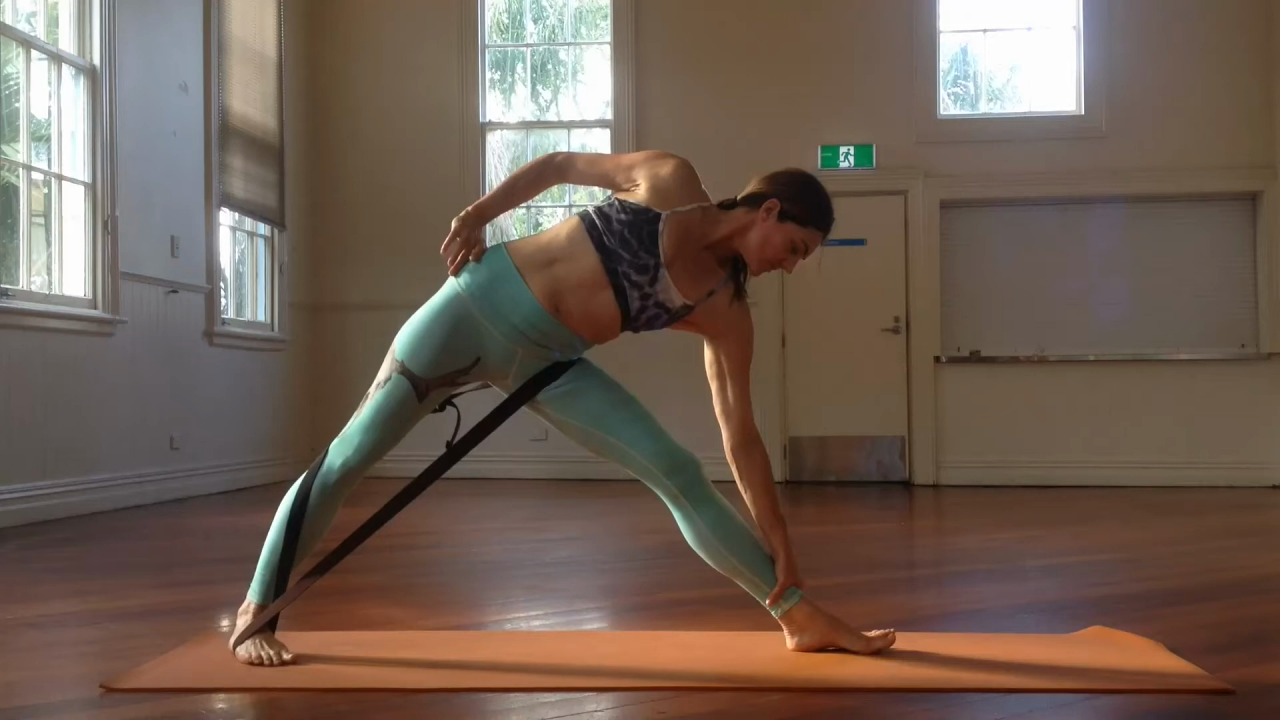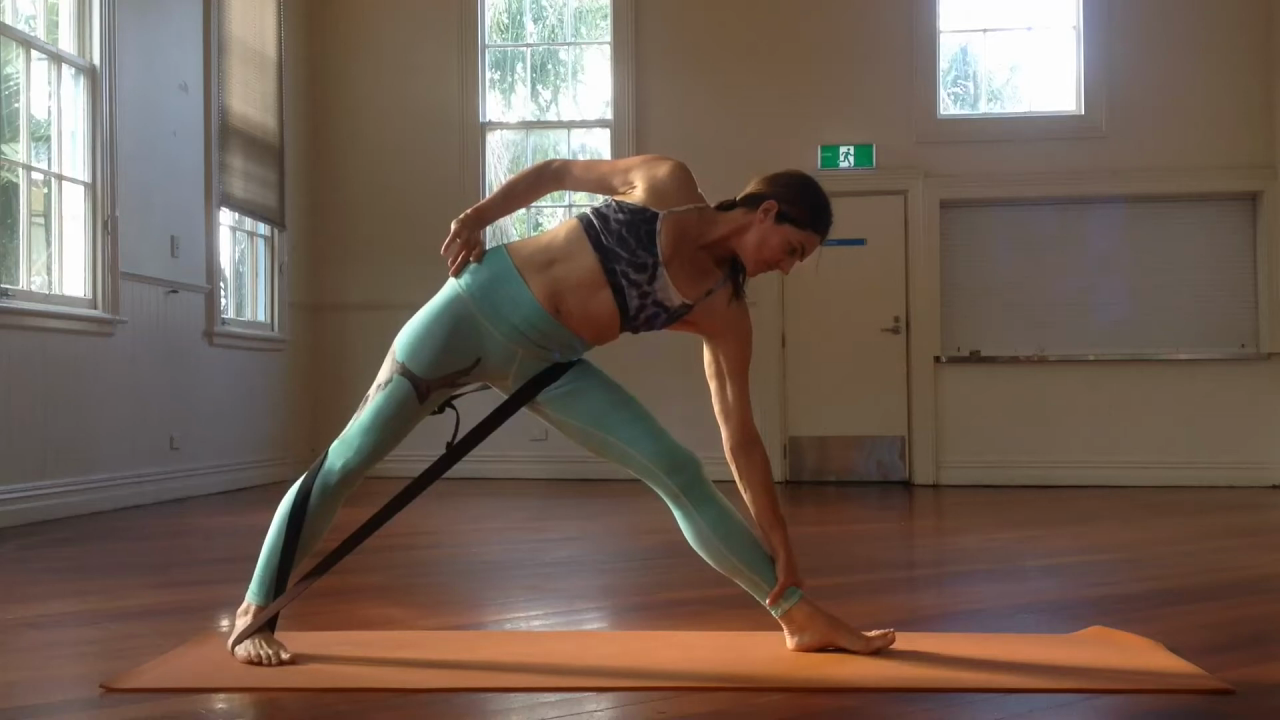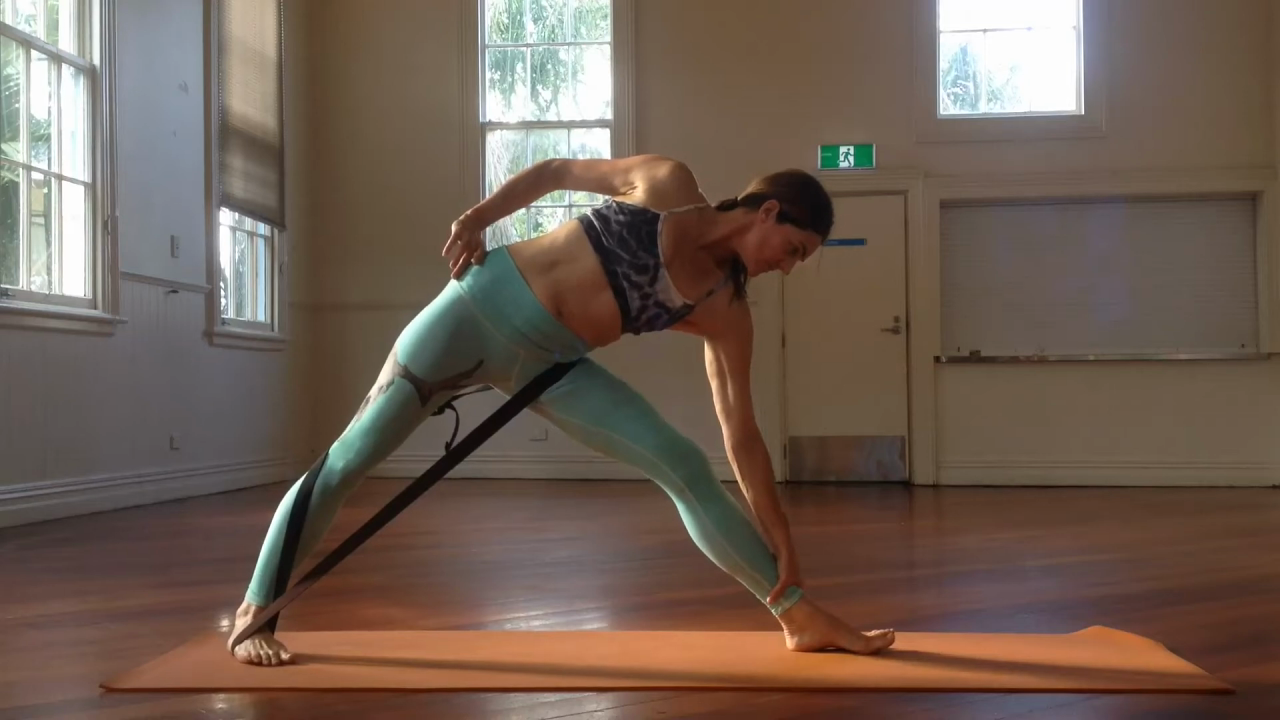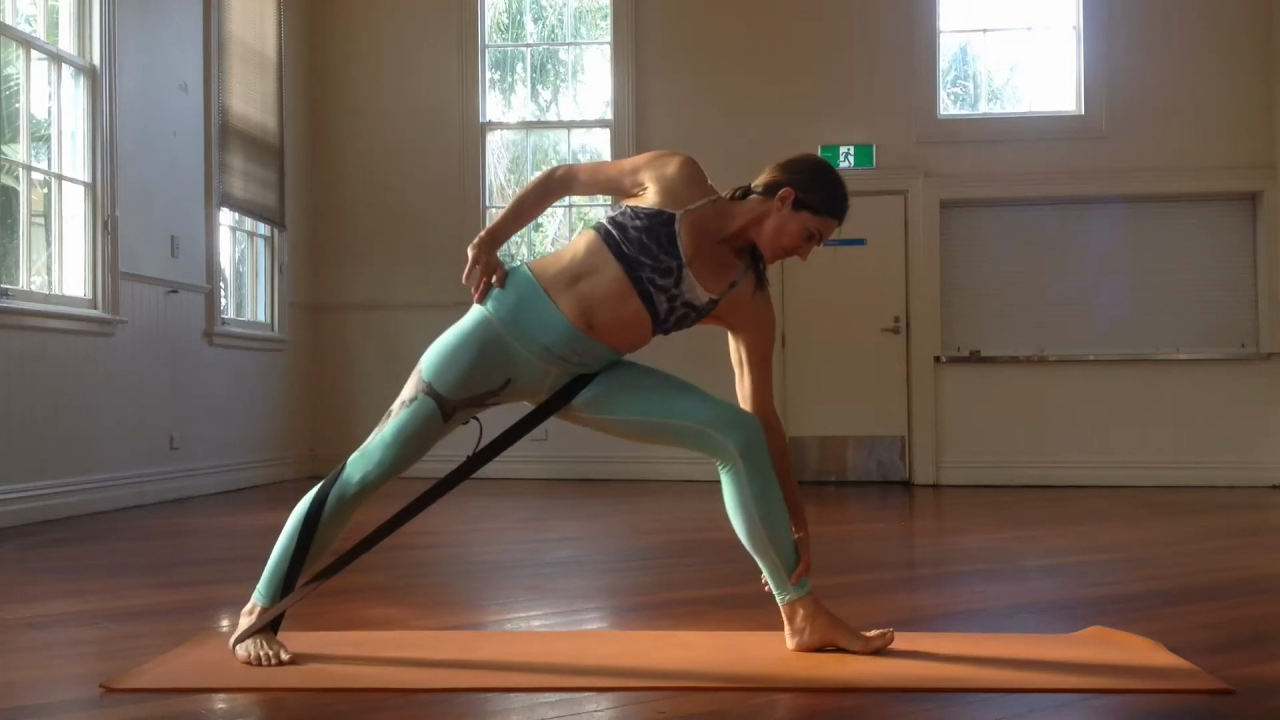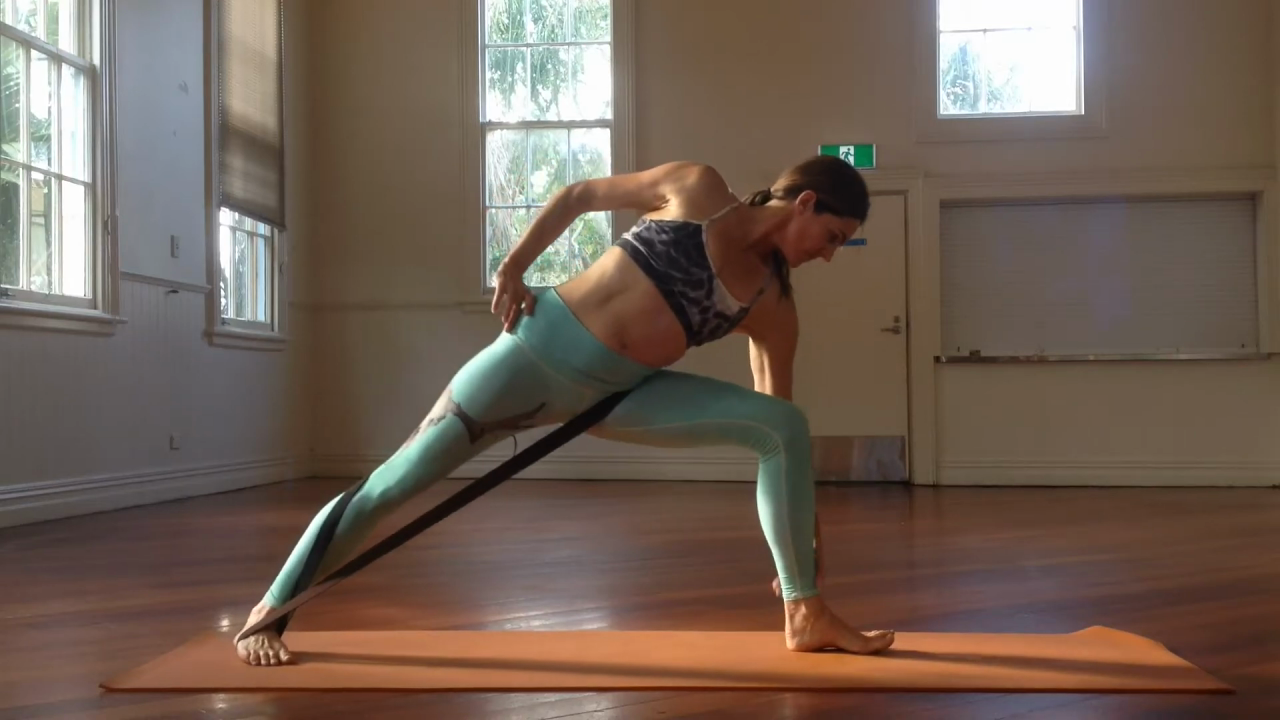
dt=0.4s
person 1, frame 1
left shoulder: (725, 311)
right shoulder: (670, 180)
left elbow: (741, 437)
right elbow: (558, 164)
left wrist: (779, 543)
right wrist: (477, 214)
left hip: (546, 361)
right hip: (475, 304)
left knee: (678, 474)
right knee: (346, 459)
left ankle: (799, 617)
right ankle: (255, 611)
person 1, frame 2
left shoulder: (724, 312)
right shoulder: (666, 182)
left elbow: (741, 437)
right elbow: (556, 171)
left wrist: (779, 543)
right wrist: (476, 215)
left hip: (545, 361)
right hip: (476, 304)
left knee: (678, 472)
right knee: (348, 458)
left ankle: (799, 616)
right ankle: (254, 610)
person 1, frame 3
left shoulder: (726, 311)
right shoulder: (667, 183)
left elbow: (741, 438)
right elbow: (555, 170)
left wrist: (782, 540)
right wrist: (476, 218)
left hip: (548, 362)
right hip: (478, 307)
left knee: (684, 466)
right knee: (348, 461)
left ankle: (797, 615)
right ankle: (254, 611)
person 1, frame 4
left shoulder: (748, 301)
right shoulder: (677, 178)
left elbow: (762, 415)
right elbow: (562, 177)
left wrist: (795, 517)
right wrist: (489, 239)
left hip: (578, 375)
right hip: (505, 324)
left knee: (741, 435)
right knee: (366, 472)
left ankle: (801, 613)
right ankle: (258, 612)
person 1, frame 5
left shoulder: (773, 307)
right shoulder: (697, 188)
left elbow: (773, 417)
right elbow: (579, 194)
left wrist: (806, 525)
right wrist: (513, 267)
left hip: (613, 394)
right hip: (536, 347)
left knee: (787, 424)
right knee: (390, 487)
left ankle: (806, 614)
right ankle: (268, 613)
